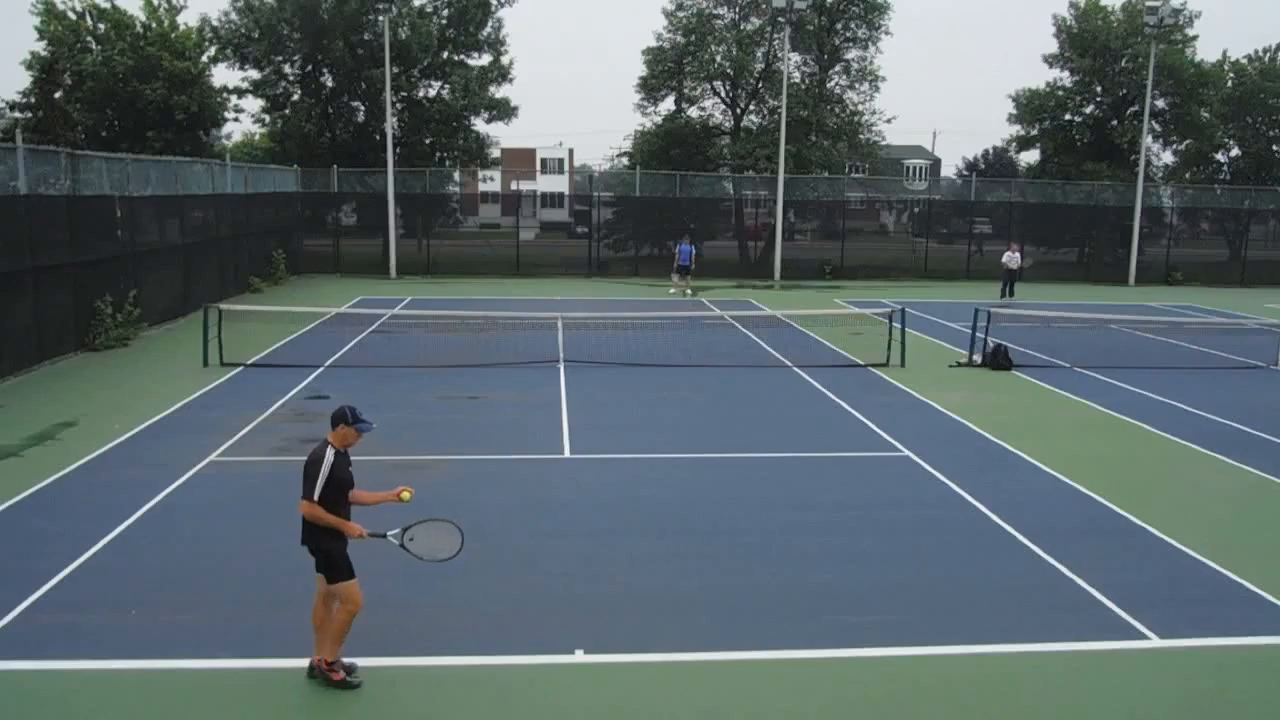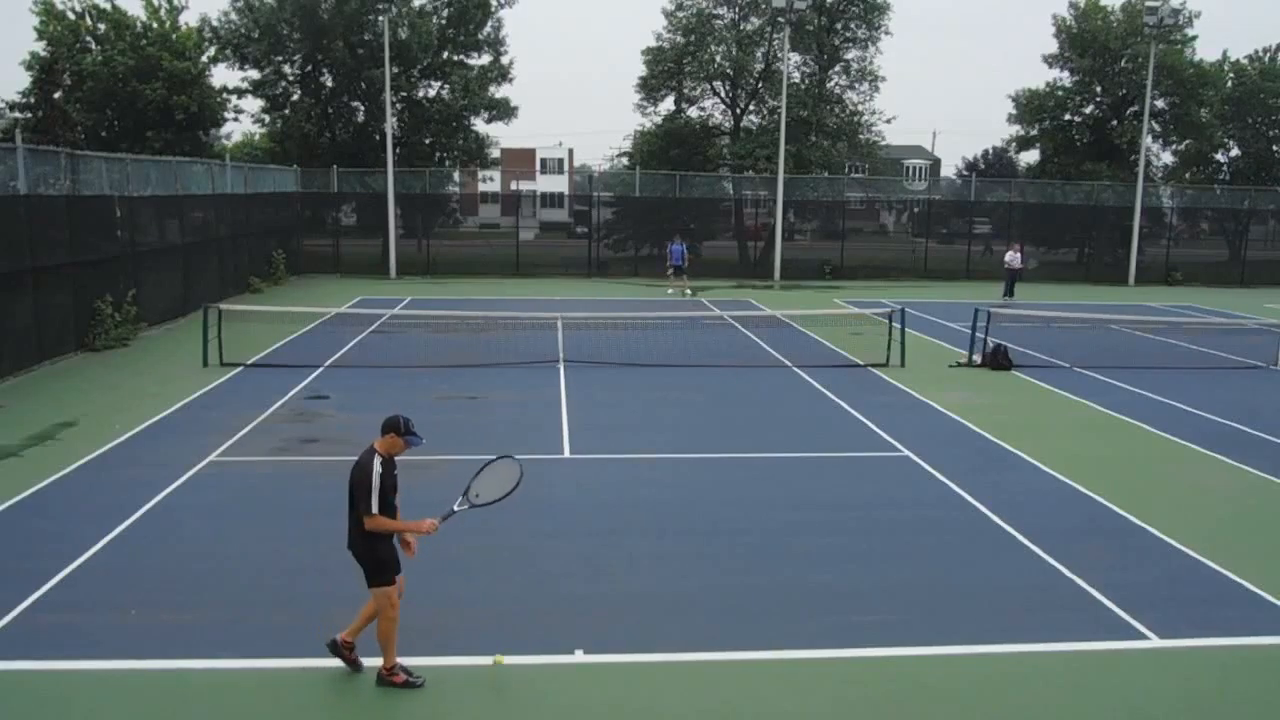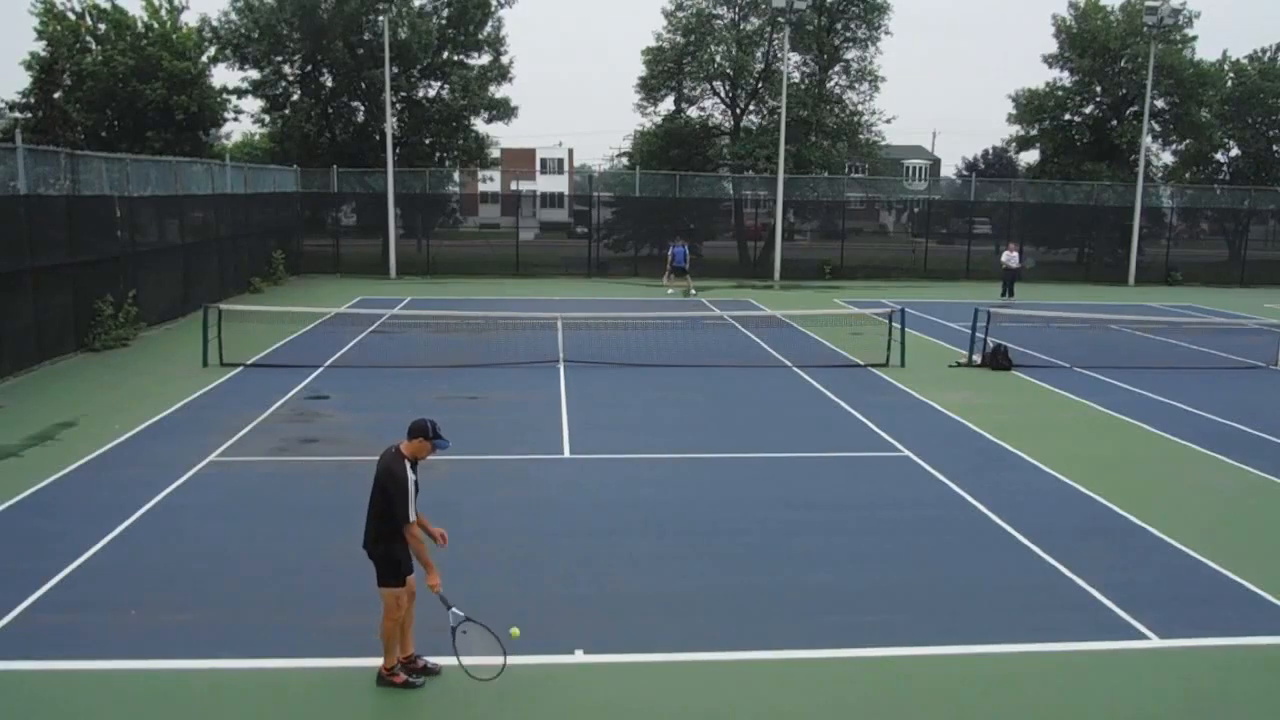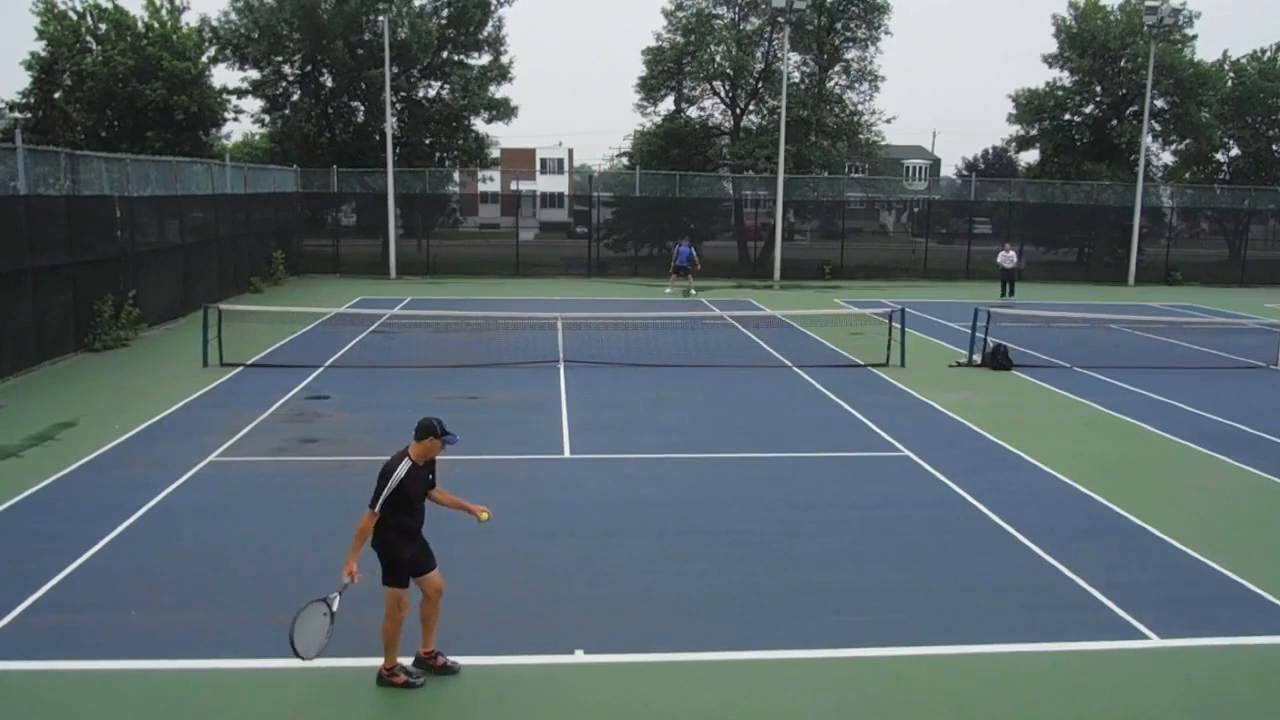
dt=0.5s
person 1, frame 1
left shoulder: (340, 454)
right shoulder: (323, 460)
left elbow: (349, 495)
right elbow: (307, 508)
left wrist: (389, 496)
right wrist: (345, 526)
left hip: (330, 539)
right hip: (325, 541)
left knee: (327, 597)
right knee: (352, 602)
left ankle: (321, 660)
right ankle: (330, 664)
person 1, frame 2
left shoulder: (385, 458)
right shoulder: (370, 469)
right elbow: (372, 521)
left wrist: (403, 535)
right wrist: (414, 527)
left hip: (382, 541)
right hip: (369, 544)
left knee: (393, 593)
right knee: (390, 606)
left ankle: (344, 640)
right ankle: (389, 669)
person 1, frame 3
left shoulder: (395, 453)
right shoulder: (402, 475)
right elbow: (410, 529)
left wrist: (429, 528)
right wrist: (430, 571)
left hip: (392, 539)
right hip: (386, 545)
left knee: (408, 596)
right knee: (395, 609)
left ankle: (407, 658)
right ankle: (389, 670)
person 1, frame 4
left shoulder: (428, 462)
right shoulder: (397, 472)
left elbow: (433, 491)
right elbow: (370, 516)
left wrist: (469, 507)
right wrist: (352, 559)
left hip: (415, 539)
right hip: (392, 545)
left knee: (435, 590)
right knee: (397, 610)
left ankle: (427, 654)
right ankle: (389, 670)
